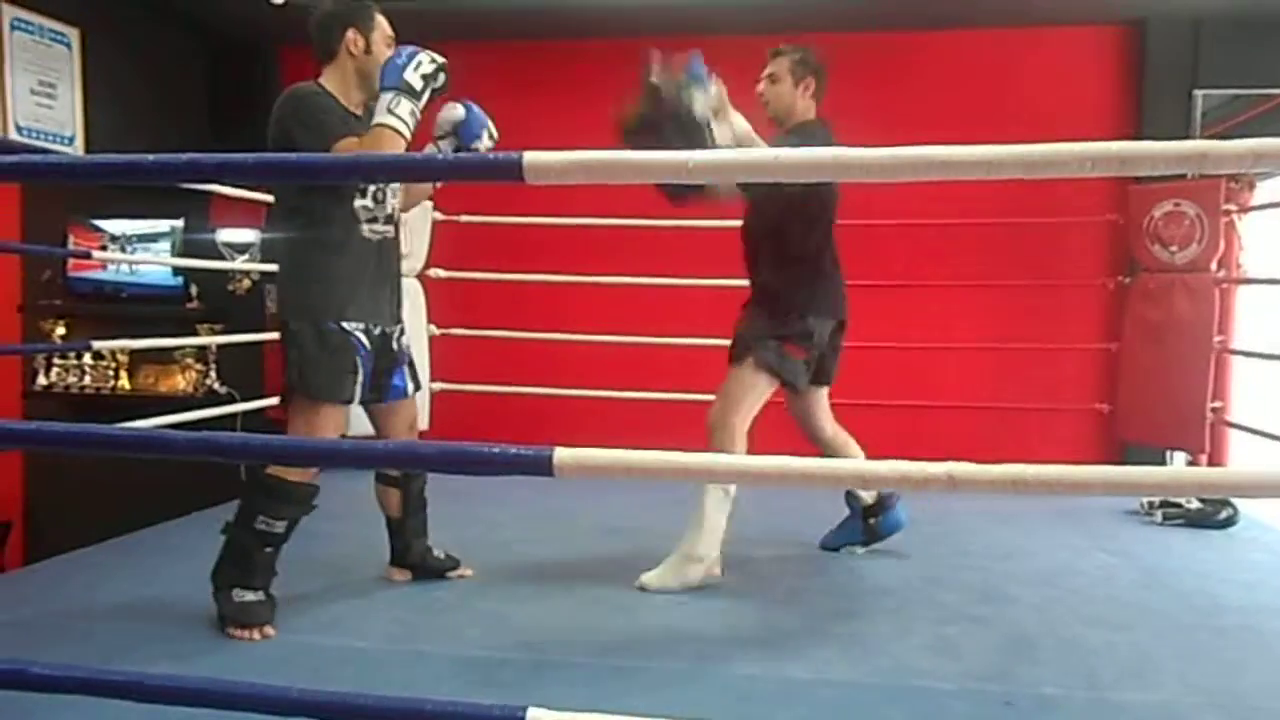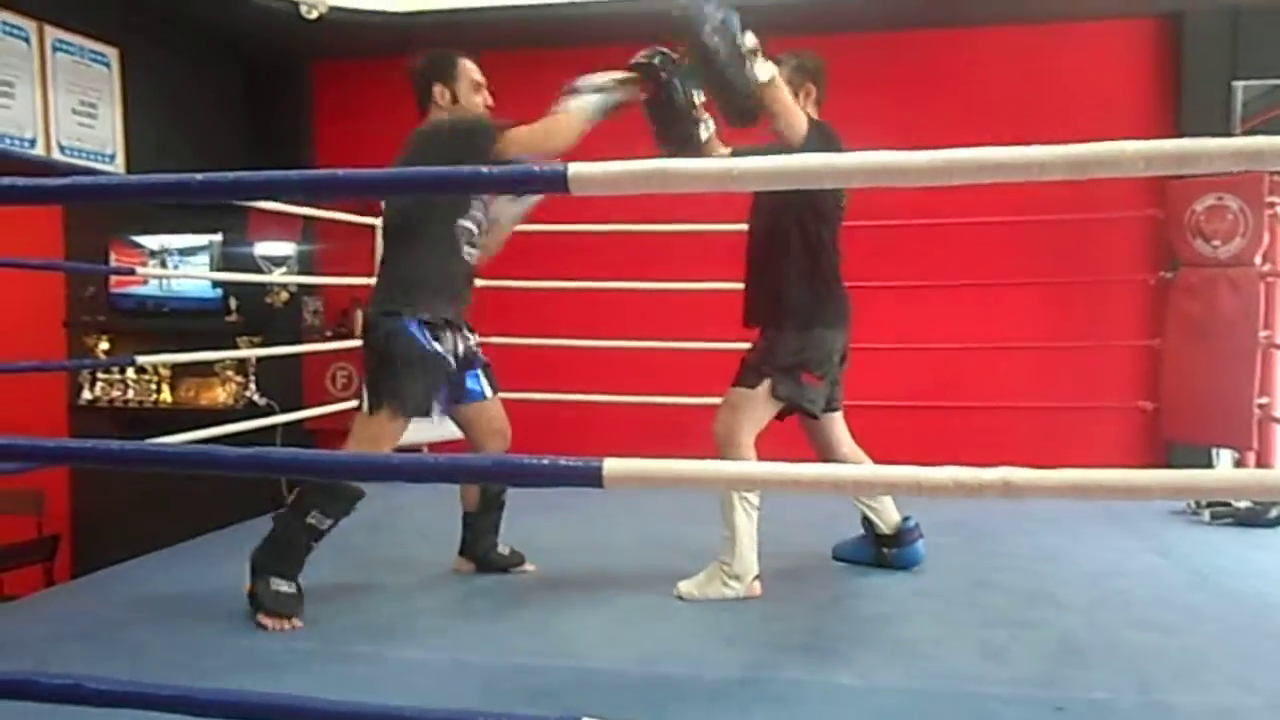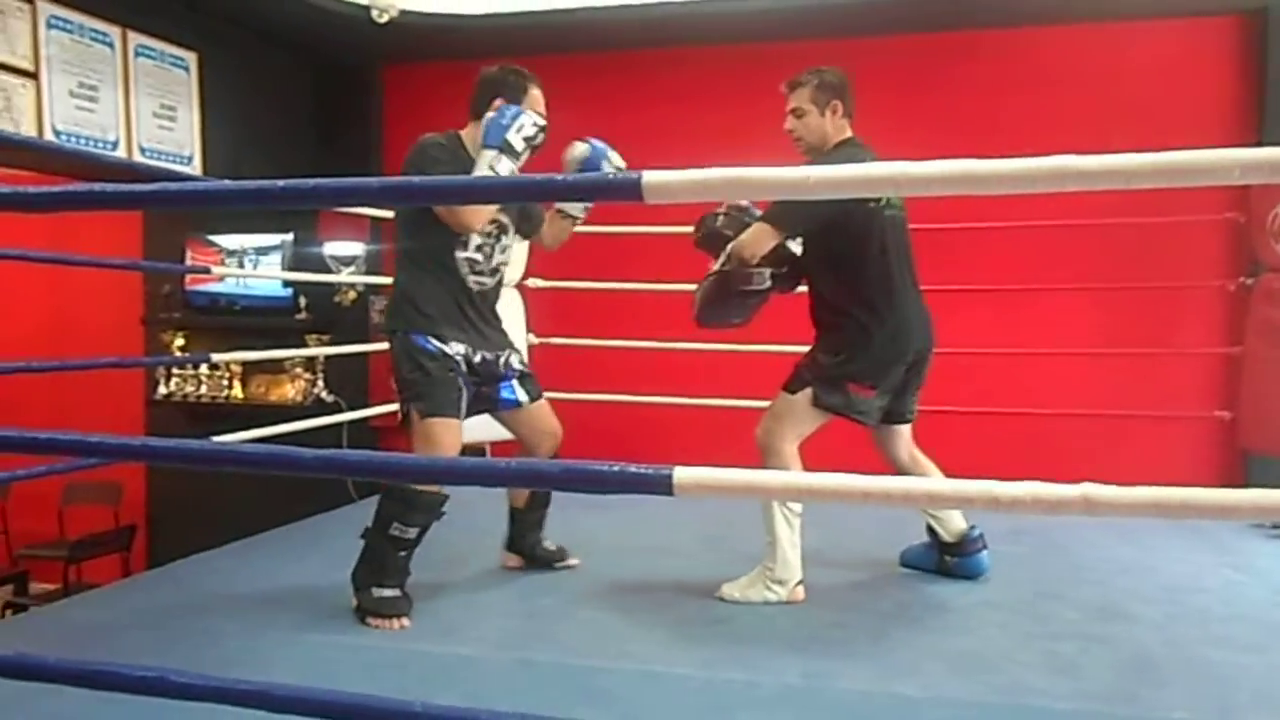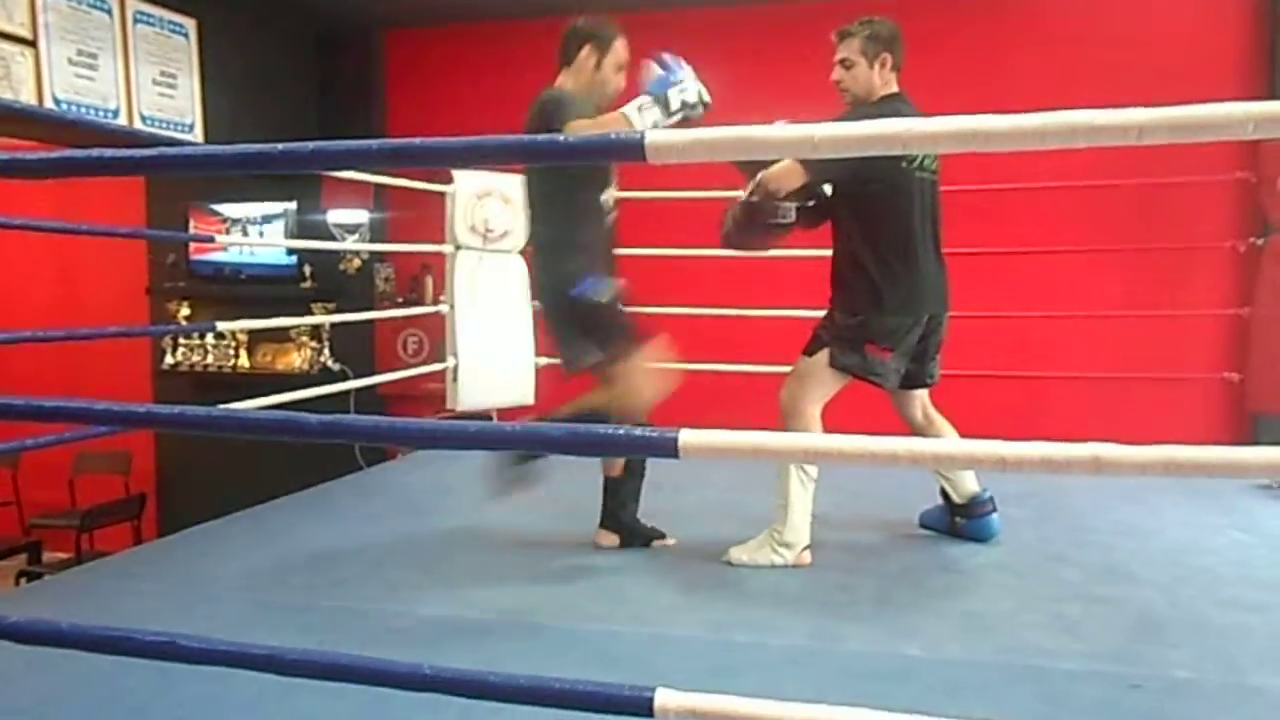
dt=0.7s
person 1, frame 1
left shoulder: (365, 118)
right shoulder: (303, 105)
left elbow: (403, 193)
right elbow: (374, 164)
left wrist: (455, 142)
right wrist: (404, 92)
left hip: (378, 310)
right hip: (327, 312)
left knee: (402, 435)
right knee: (311, 447)
left ankle: (410, 552)
right ankle: (239, 581)
person 1, frame 2
left shoulder: (465, 146)
right shoulder: (439, 139)
left elbow: (480, 245)
right elbow: (542, 142)
left wrist: (514, 198)
right wrist: (593, 97)
left hip: (444, 324)
right hip: (408, 321)
left knee: (494, 436)
right knee: (368, 451)
left ankle: (479, 546)
right ankle: (276, 570)
person 1, frame 3
left shoulder: (506, 174)
right shoulder: (433, 152)
left elbow: (549, 234)
right elbow: (468, 219)
right wrist: (501, 153)
left hip: (485, 334)
right hip: (430, 334)
left knee: (544, 435)
right knee: (436, 457)
left ankle: (524, 541)
right ankle: (377, 579)
person 1, frame 4
left shoulder: (576, 108)
right shoulder: (557, 104)
right elbow: (593, 138)
left wrist: (670, 100)
right wrist: (656, 103)
left hip: (583, 282)
right hip: (574, 284)
left knee: (631, 401)
right knee: (642, 391)
left ankle: (618, 522)
person 2, frame 1
left shoulder: (812, 140)
right shoulder: (791, 144)
left elbow: (766, 156)
right elbow: (745, 187)
left wrist: (715, 116)
left hip: (799, 306)
right hip: (801, 305)
left knee: (727, 418)
right knee: (814, 420)
left ankle: (698, 556)
right ankle: (875, 507)
person 2, frame 2
left shoulder: (820, 145)
right shoulder: (786, 155)
left elbow: (788, 119)
right elbow: (719, 158)
left wrist: (752, 61)
right wrist: (690, 108)
left hip: (805, 322)
right hip: (806, 320)
left knee: (733, 429)
right knee: (830, 438)
left ankle: (738, 571)
right ankle: (897, 535)
person 2, frame 3
left shoulder: (828, 173)
right shoulder: (870, 168)
left elbow: (751, 247)
left wrist: (724, 261)
right wrist: (781, 260)
left hip: (864, 339)
right hip: (907, 333)
left knee: (775, 436)
right knee: (897, 447)
left ankle: (782, 577)
right ankle: (962, 544)
person 2, frame 4
left shoulder: (869, 125)
left elbow: (781, 180)
left wrist: (751, 198)
right wrist: (805, 201)
left hip: (880, 301)
right hip: (922, 296)
left knee: (799, 400)
right knee: (916, 407)
left ankle: (789, 541)
right ankle: (974, 507)
